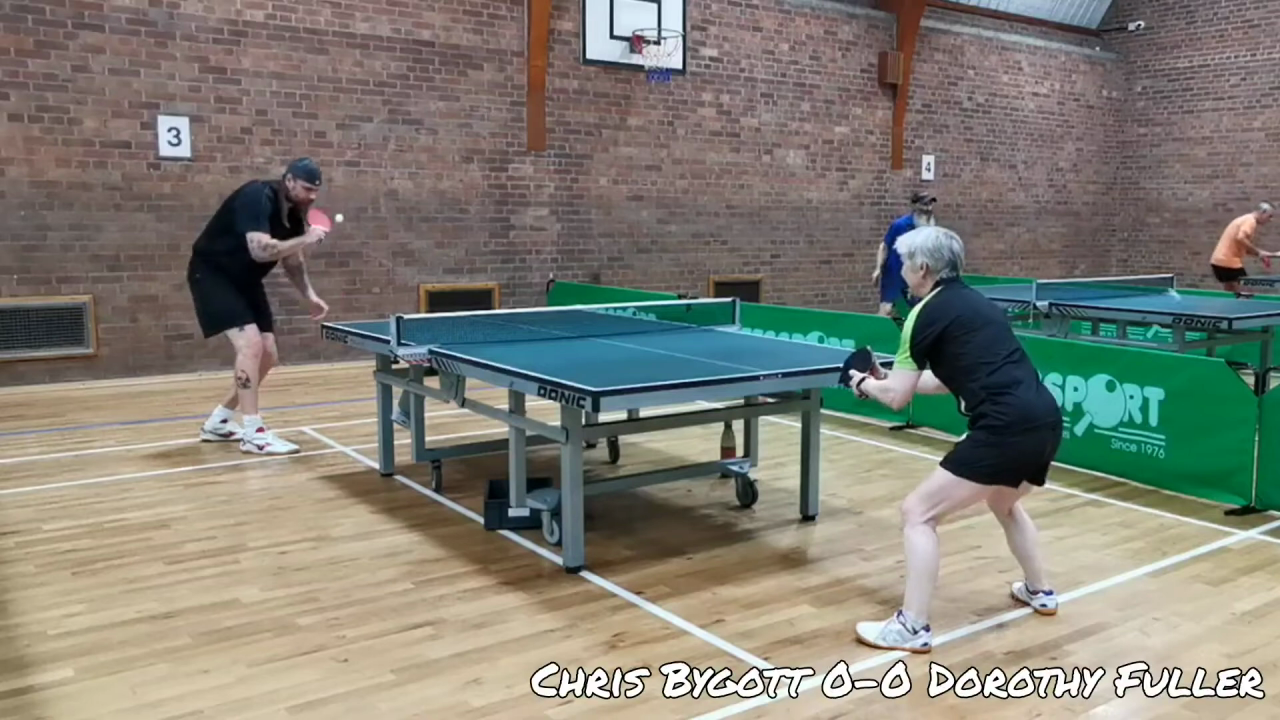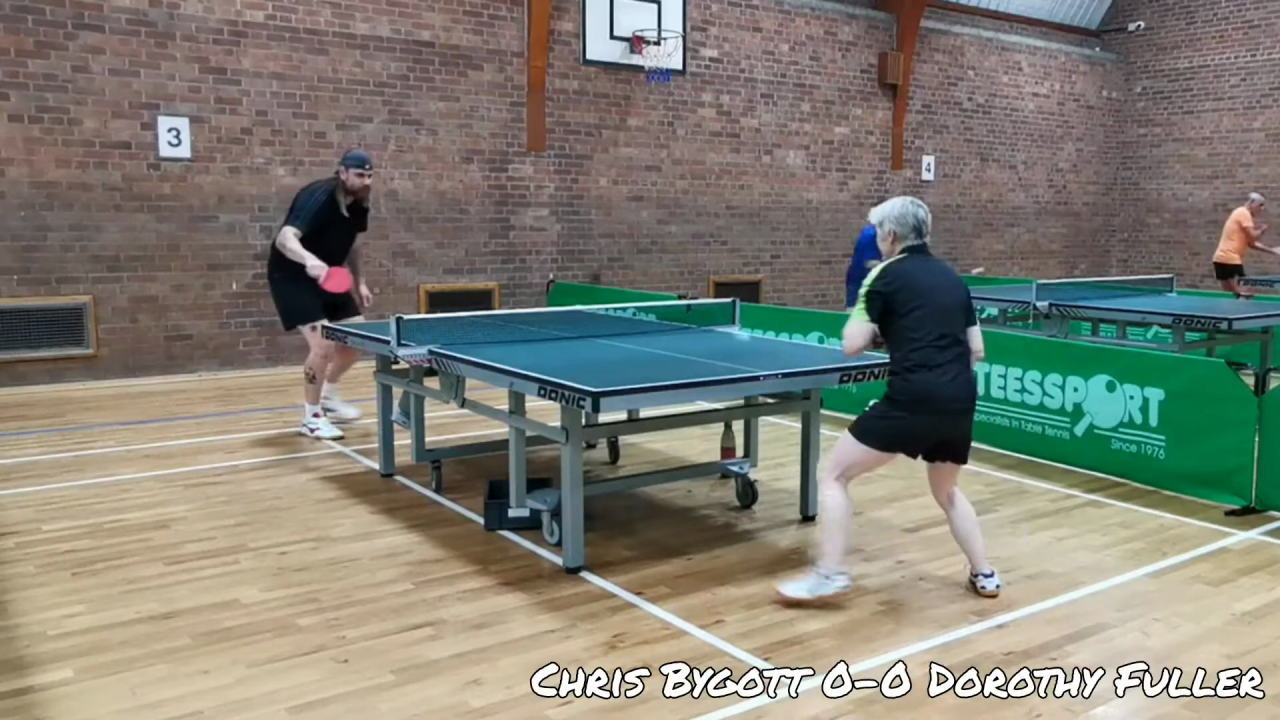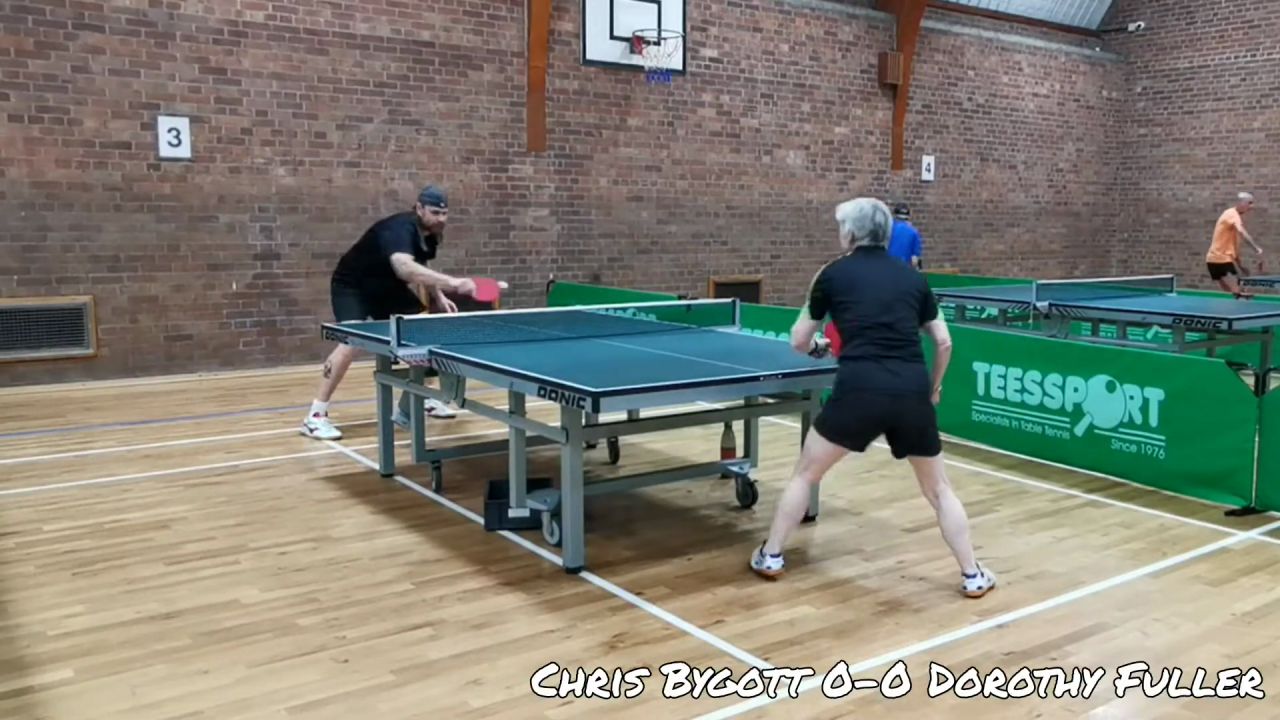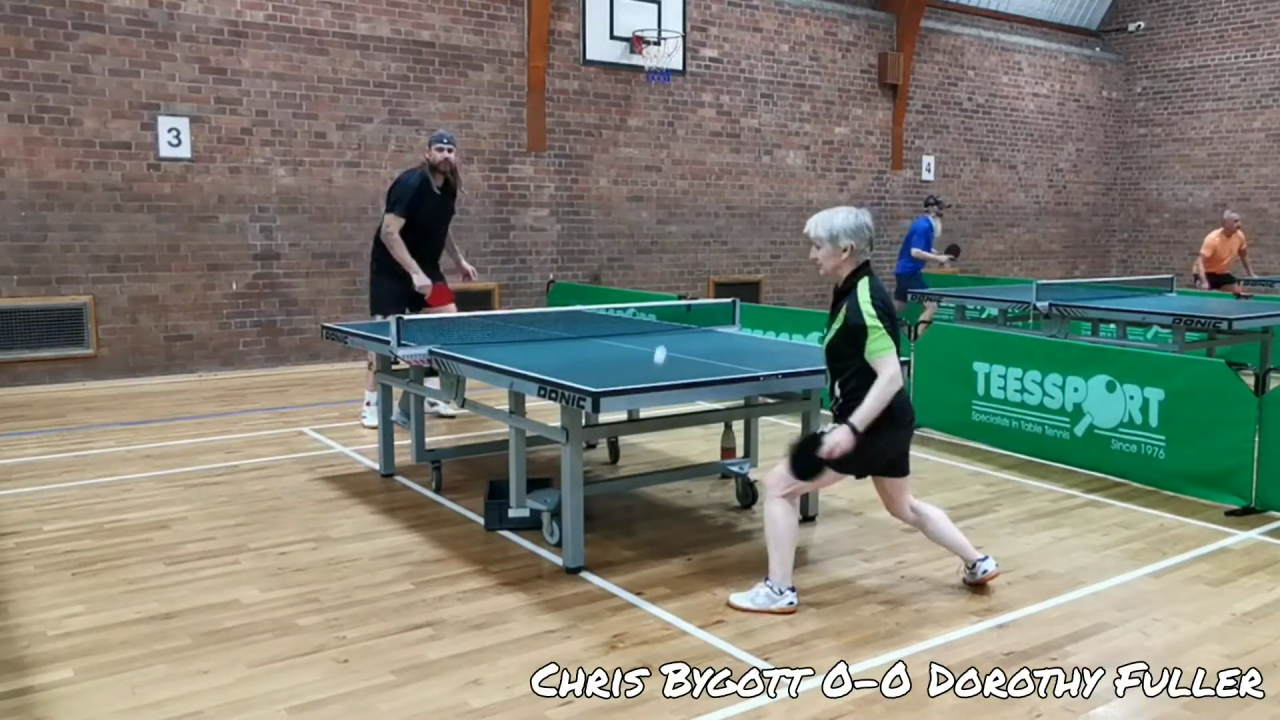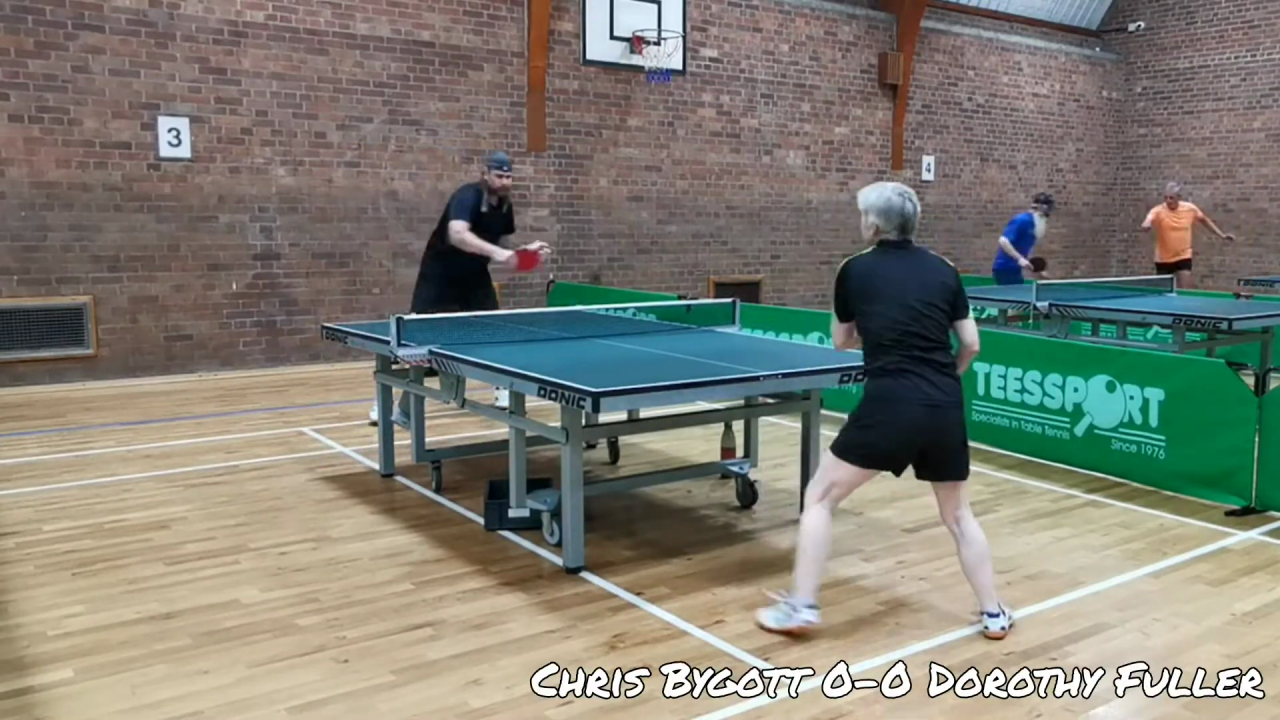
dt=0.7s
person 1, frame 1
left shoulder: (928, 312)
right shoulder: (972, 302)
left elbow: (898, 397)
left wrist: (865, 383)
right wrist: (888, 377)
left hip: (1007, 428)
right hip: (1044, 420)
left knee: (918, 513)
right knee: (1003, 503)
left ankle: (912, 627)
right ankle: (1039, 591)
person 1, frame 2
left shoulder: (886, 276)
right shoulder: (954, 279)
left elbow: (852, 345)
right elbow: (976, 351)
left wrist: (878, 332)
left hip: (911, 399)
right hip: (960, 401)
left knee: (833, 474)
right knee: (946, 491)
left ankle: (828, 574)
right ankle: (984, 575)
person 1, frame 3
left shoulder: (833, 274)
right shoulder: (913, 277)
left elbow: (798, 341)
right elbow: (943, 342)
left wrist: (812, 343)
right wrist: (934, 384)
left hip: (859, 391)
right hip: (912, 392)
left knee: (805, 472)
right knee: (937, 488)
left ankle: (772, 556)
right ankle: (972, 575)
person 1, frame 4
left shoulder: (862, 301)
right shoulder: (854, 289)
left elbow: (891, 378)
left wrist: (850, 428)
right wrist: (846, 400)
left hip: (874, 424)
right hip: (892, 421)
left knee: (777, 487)
right knee: (903, 505)
left ankle: (780, 590)
right ankle: (978, 563)
person 1, frame 5
left shoulder: (854, 271)
right shoulder: (944, 271)
left elbow: (843, 340)
right elbow: (970, 345)
left hip: (888, 405)
right hip: (944, 406)
left knee: (819, 497)
right knee: (958, 515)
left ankle: (801, 606)
right ankle: (992, 613)
person 2, frame 1
left shoulder: (296, 211)
right shoulder: (259, 197)
left elbow: (291, 257)
right elbow: (260, 249)
left wrist: (309, 294)
right wrist: (306, 241)
left hip: (246, 280)
right hip: (213, 274)
left knee: (267, 356)
right knee: (251, 345)
left ankle: (218, 421)
right ankle: (254, 432)
person 2, frame 2
left shoulder: (360, 204)
right shoulder: (318, 197)
right elbow: (284, 239)
left wrist: (359, 281)
right wrist: (310, 260)
left hip: (325, 278)
right hip: (291, 276)
right knee: (323, 345)
left ankle: (328, 394)
right ankle: (312, 416)
person 2, frame 3
left shoulder: (429, 234)
right shoulder: (398, 230)
left elbow: (422, 268)
right elbow: (404, 268)
left wrist: (439, 296)
right wrist: (451, 281)
left hip: (387, 289)
right hip: (352, 286)
right knee: (350, 345)
left ankle: (422, 398)
right ankle: (316, 415)
person 2, frame 4
left shoulder: (450, 188)
right shoulder: (410, 183)
right elbow: (388, 232)
left wrist: (459, 261)
right wrist: (415, 273)
left hip: (427, 269)
right hip: (391, 270)
left ankle: (433, 395)
right ankle: (371, 402)
person 2, frame 5
left shoulder: (505, 205)
right shoulder: (467, 197)
left elbow: (501, 238)
right elbow: (456, 235)
left wrist: (525, 250)
right wrist: (494, 251)
left hip: (474, 277)
right hip: (439, 274)
left ankle: (502, 391)
